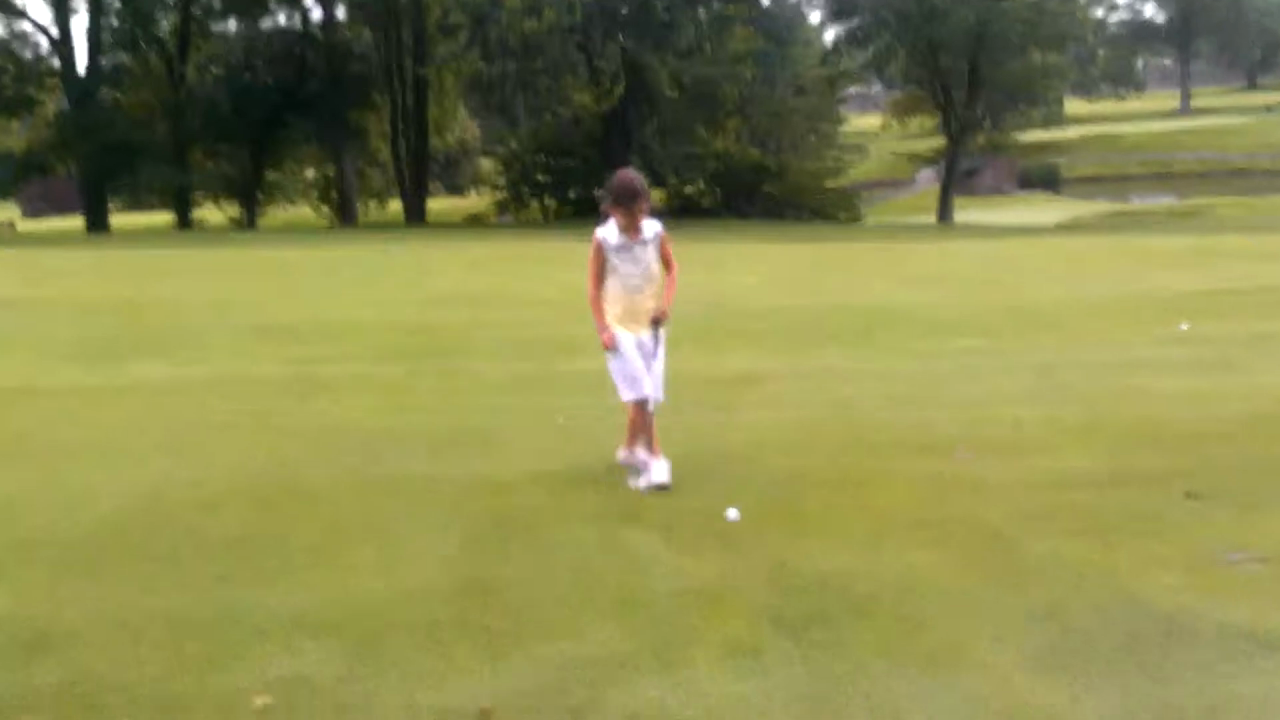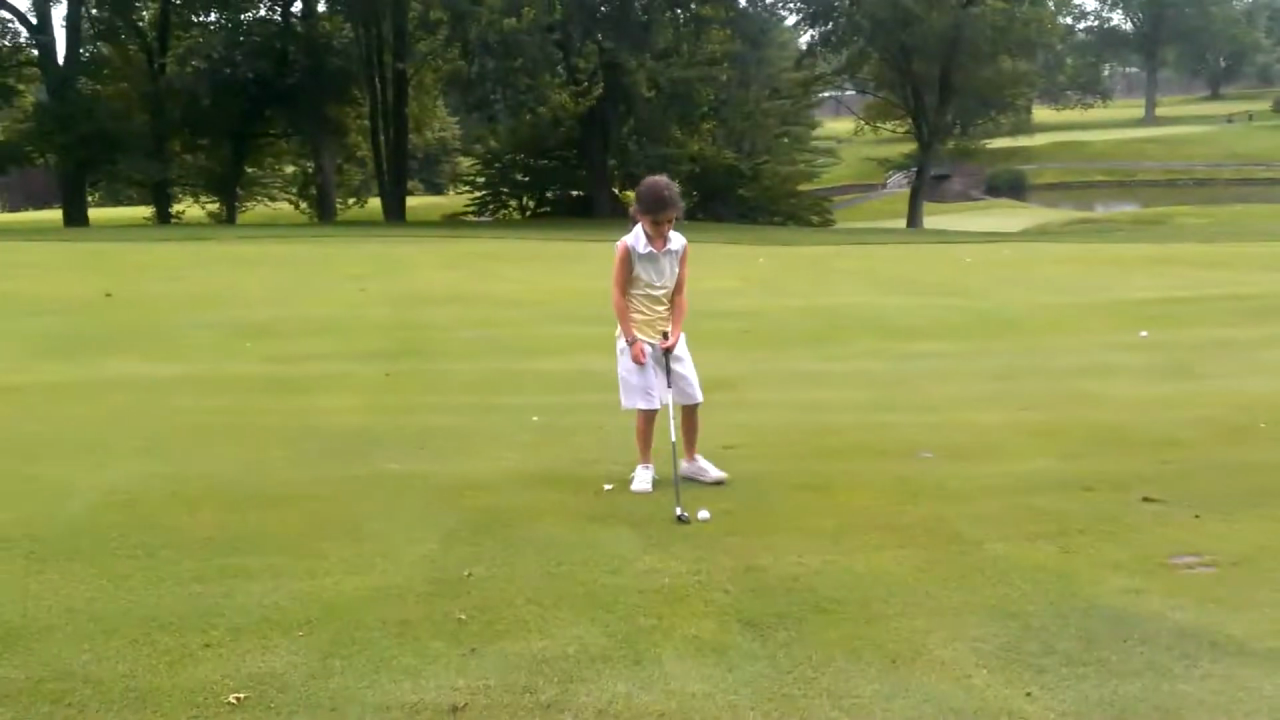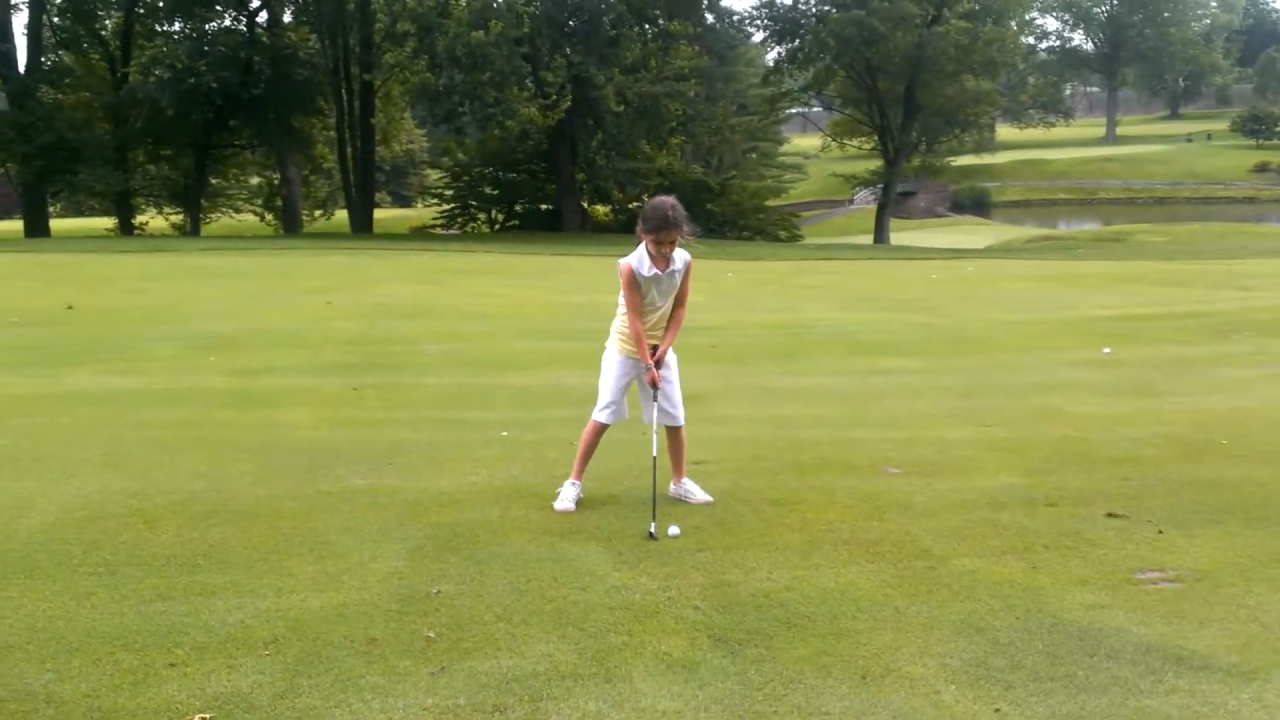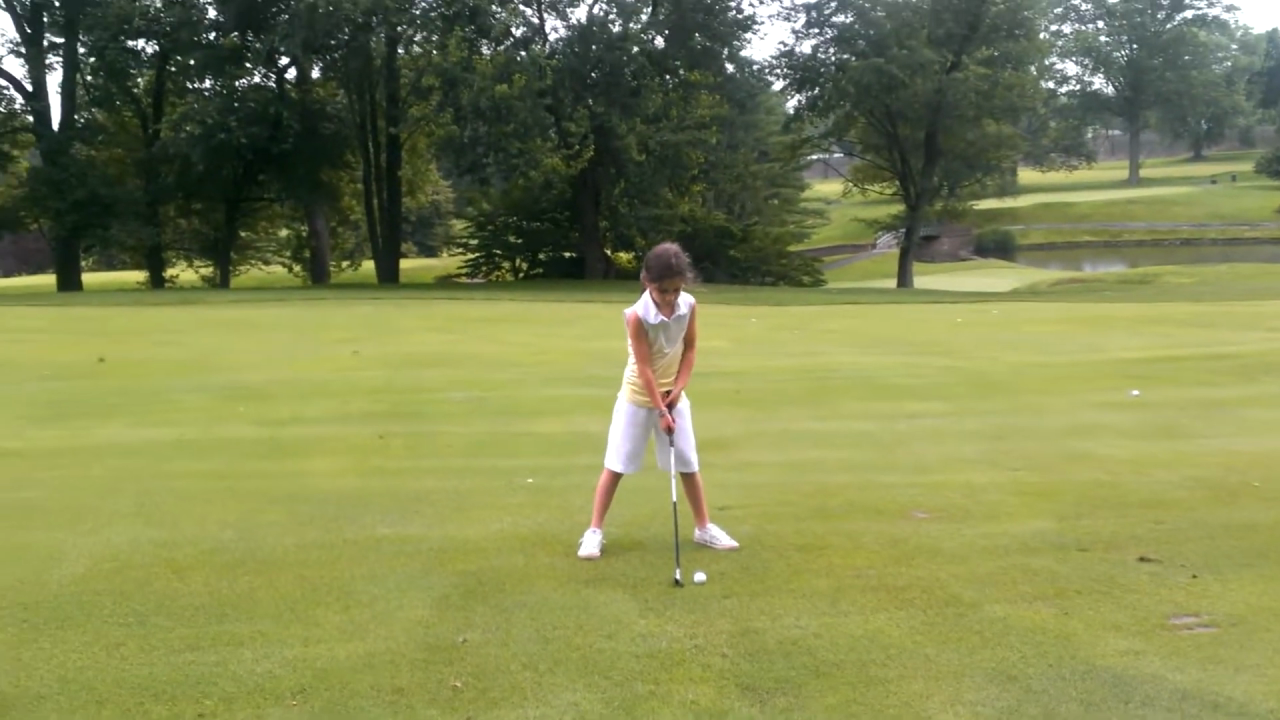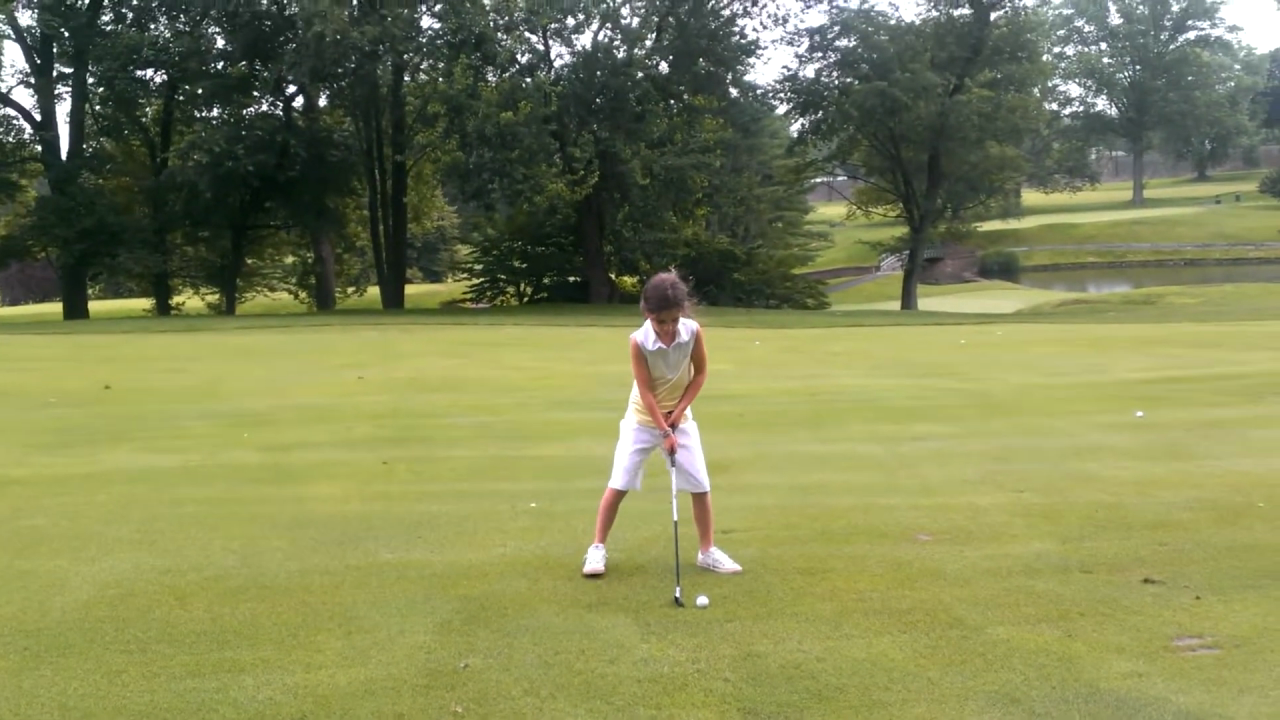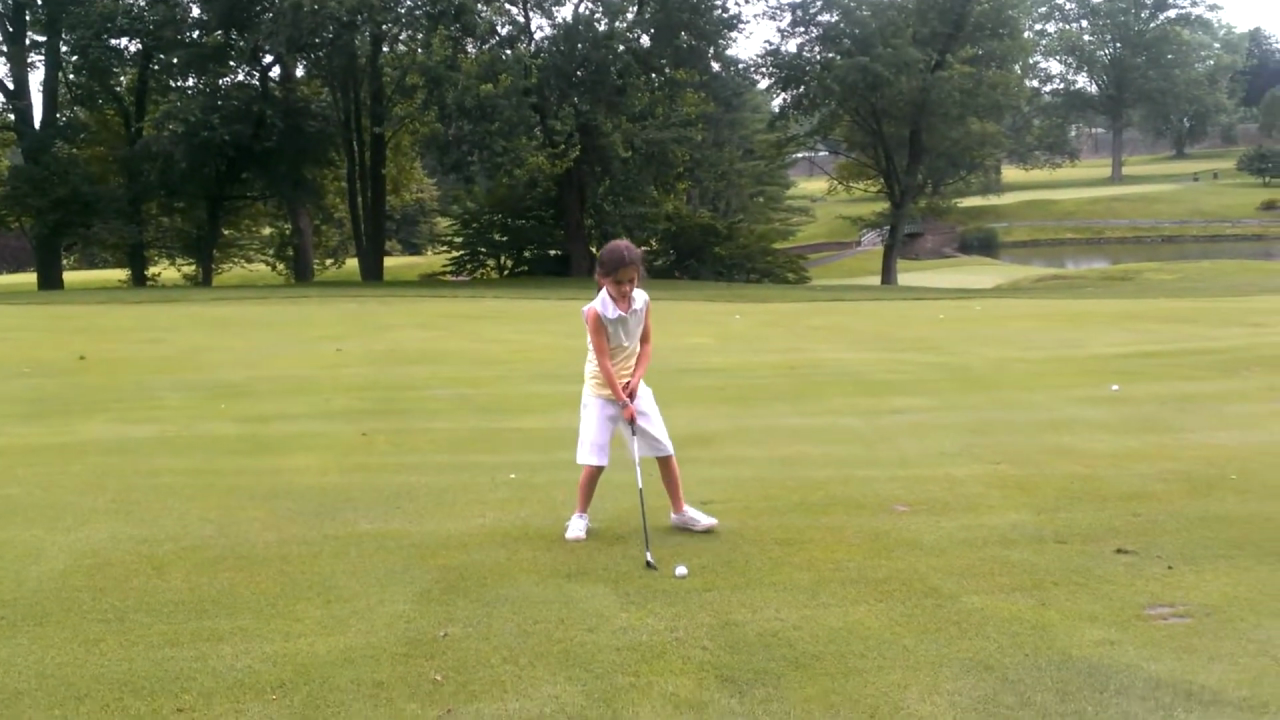
dt=0.4s
person 1, frame 1
left shoulder: (656, 232)
right shoulder: (603, 238)
left elbow: (671, 269)
right elbow: (594, 286)
left wrist: (665, 304)
right wrist: (603, 328)
left hip: (650, 325)
right hip: (620, 328)
left knee: (650, 396)
right knee: (640, 394)
left ankle: (629, 450)
right ankle: (654, 458)
person 1, frame 2
left shoulder: (679, 245)
right shoulder: (627, 247)
left elbow: (679, 293)
right elbow: (619, 296)
left wrist: (675, 333)
right wrist: (632, 339)
left hip: (669, 333)
right hip: (637, 335)
left knee: (691, 397)
right knee: (647, 404)
left ankle: (691, 460)
right ankle: (644, 466)
person 1, frame 3
left shoulder: (684, 262)
right shoulder: (630, 267)
left elbow: (680, 307)
right elbow: (634, 319)
left wrist: (664, 346)
right wrist: (646, 363)
left hip: (660, 349)
right hip: (625, 348)
left knee: (675, 417)
right knee: (602, 417)
left ankle: (680, 481)
right ankle: (573, 482)
person 1, frame 4
left shoulder: (689, 306)
right shoulder: (637, 316)
left elbow: (689, 350)
right elbow: (644, 366)
left wrist: (677, 390)
right wrist: (659, 410)
left hip: (673, 396)
right hip: (637, 398)
left knee: (689, 464)
right knee: (616, 465)
left ankle: (704, 527)
right ankle: (595, 531)
person 1, frame 5
left shoulder: (693, 332)
right shoulder: (638, 341)
left elbow: (700, 373)
right elbow: (646, 391)
left wrist: (679, 411)
right wrist: (663, 431)
left hip: (680, 418)
right hip: (642, 420)
left knee: (700, 485)
right knee: (618, 484)
left ankle: (707, 551)
right ankle: (597, 547)
person 1, frame 6
left shoulder: (642, 301)
right shoulder: (595, 312)
left elbow: (646, 343)
right elbow: (603, 361)
left wrist: (636, 379)
right wrist: (621, 402)
left hip: (634, 388)
right hip: (602, 392)
left knee: (664, 449)
right knee: (594, 461)
left ankle: (680, 511)
right ankle: (580, 516)
